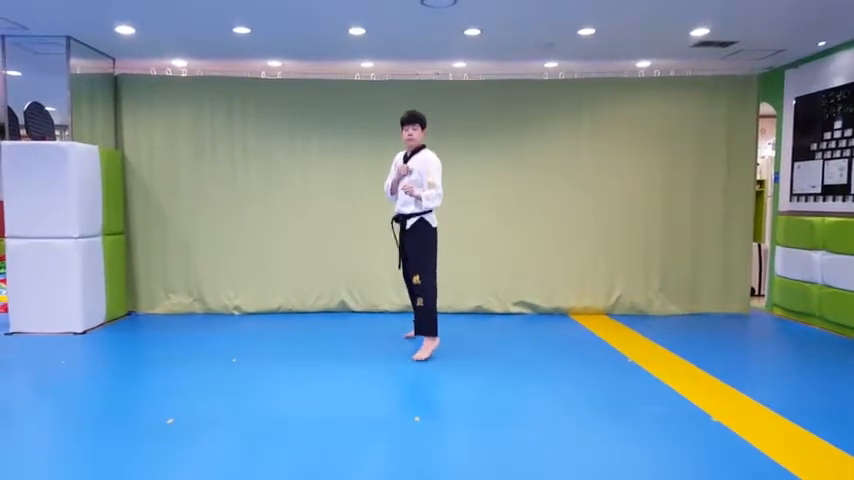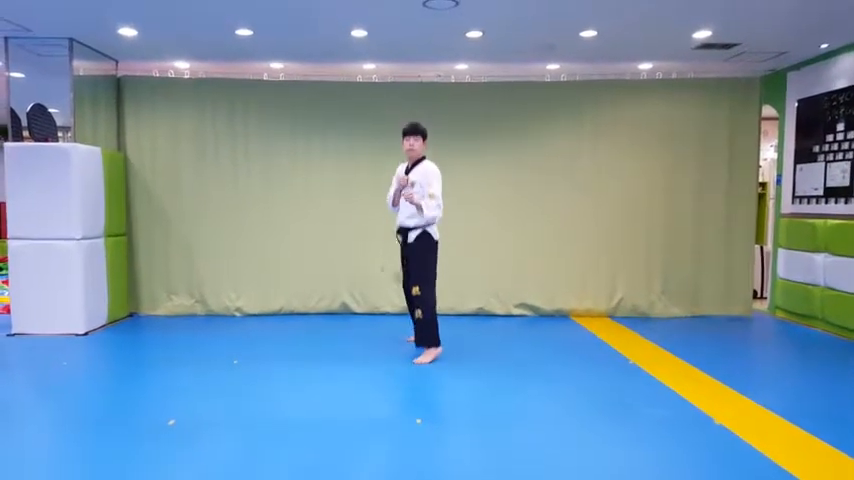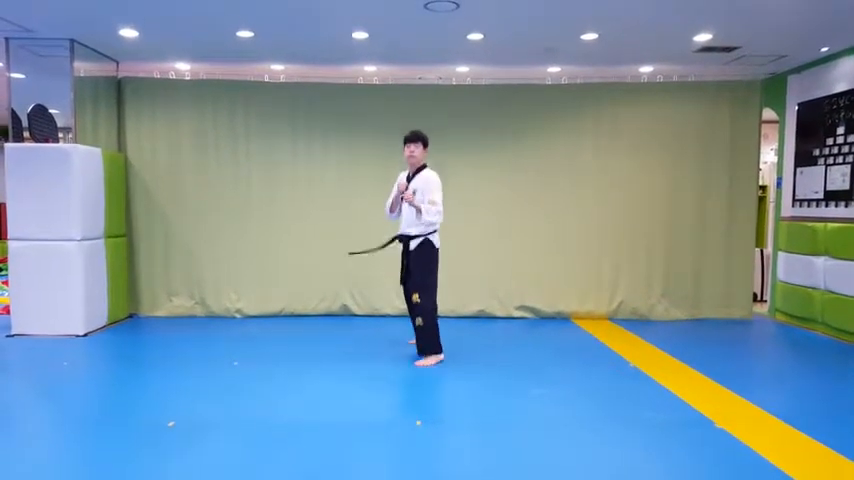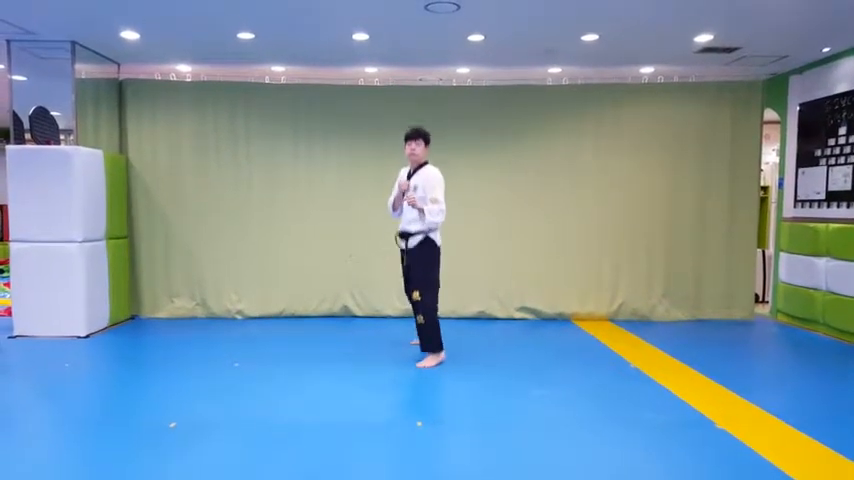
dt=0.3s
person 1, frame 1
left shoulder: (429, 159)
right shoulder: (399, 158)
left elbow: (436, 197)
right elbow: (390, 195)
left wrist: (416, 193)
right wrist: (397, 178)
left hip: (422, 224)
right hip: (405, 224)
left knee: (423, 278)
right knee: (411, 277)
left ankle: (430, 336)
right ankle: (421, 325)
person 1, frame 2
left shoulder: (430, 170)
right shoulder: (401, 170)
left elbow: (436, 208)
right elbow: (393, 206)
left wrist: (418, 203)
right wrist: (398, 189)
left hip: (424, 237)
right hip: (407, 236)
left knee: (422, 289)
right knee: (411, 288)
left ankle: (432, 345)
right ankle: (422, 331)
person 1, frame 3
left shoulder: (430, 178)
right shoulder: (403, 177)
left elbow: (437, 214)
right elbow: (391, 213)
left wrist: (418, 206)
right wrist: (398, 196)
left hip: (425, 243)
right hip: (409, 243)
left knee: (423, 296)
right knee: (411, 293)
left ankle: (434, 351)
right ankle: (423, 336)
person 1, frame 4
left shoulder: (432, 175)
right shoulder: (404, 174)
left elbow: (439, 213)
right elbow: (394, 211)
left wrist: (420, 206)
right wrist: (399, 194)
left hip: (425, 242)
right hip: (408, 241)
left knee: (423, 294)
right knee: (414, 292)
left ankle: (436, 351)
right ankle: (426, 337)
